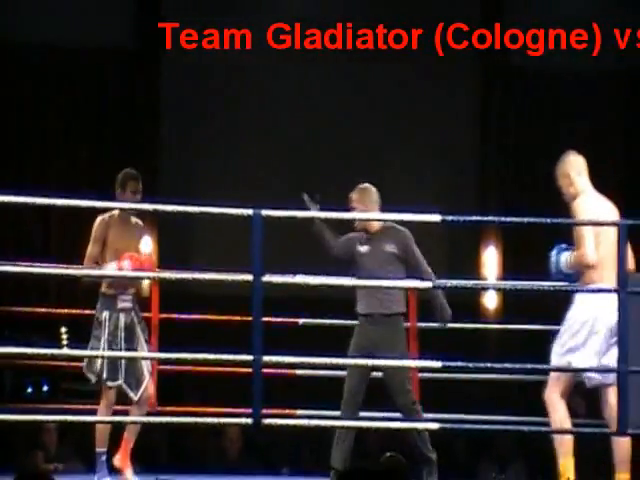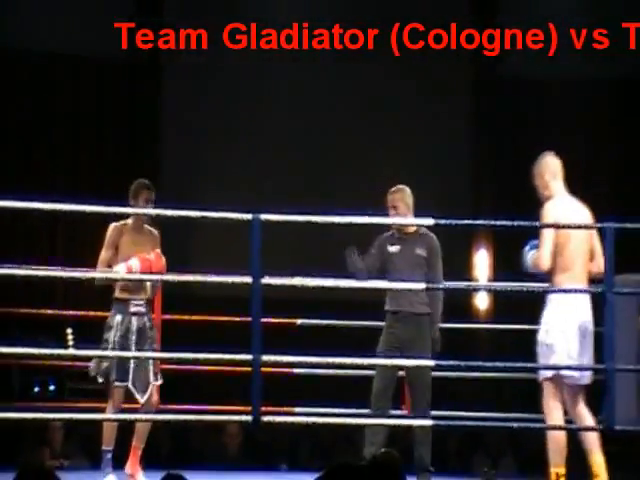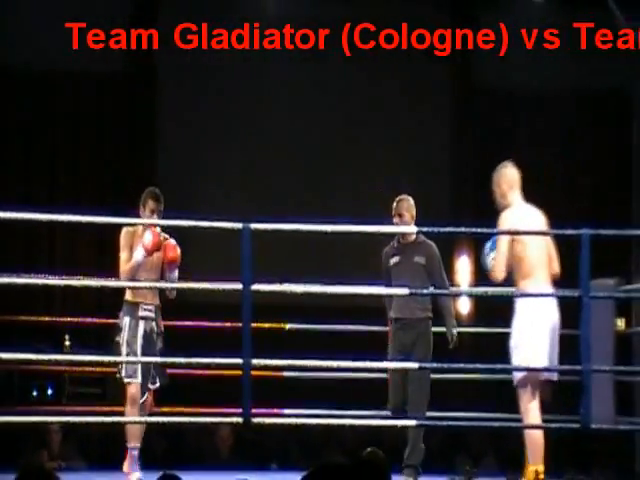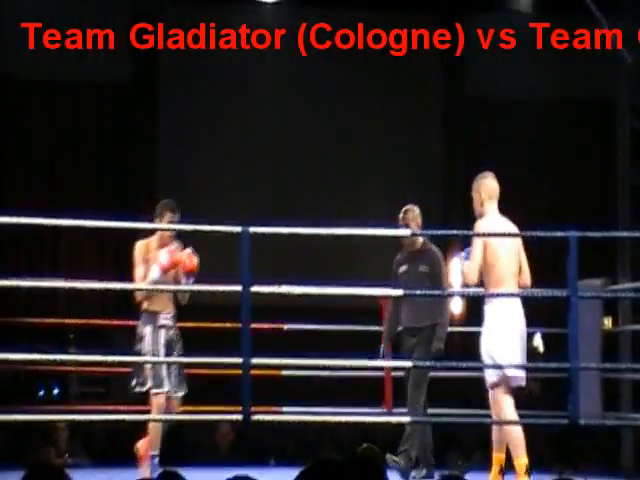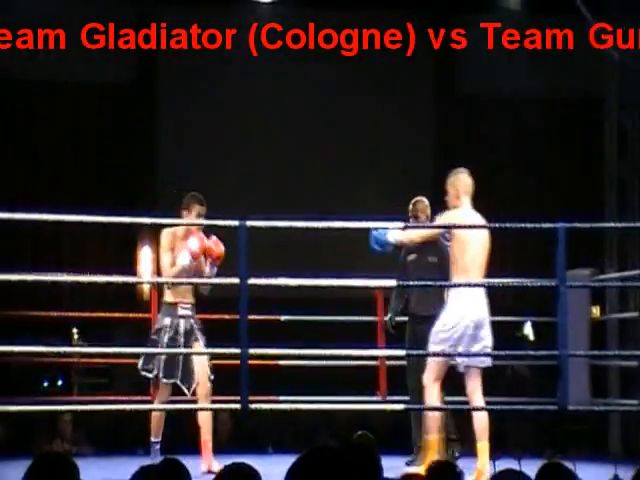
dt=0.3s
person 1, frame 1
left shoulder: (581, 203)
right shoulder: (610, 206)
left elbow: (589, 256)
right elbow: (629, 264)
left wrist: (565, 261)
left hip: (590, 303)
right hip: (614, 303)
left knee: (554, 393)
right knee: (613, 404)
person 1, frame 2
left shoulder: (551, 208)
right shoulder: (584, 211)
left elbow: (543, 263)
right elbow: (598, 267)
left wrist: (529, 258)
left hip: (561, 303)
right hip: (583, 304)
left knee: (552, 400)
right knee: (575, 399)
person 1, frame 3
left shoulder: (508, 217)
right shoulder: (538, 216)
left elbow: (498, 274)
left wrist: (491, 258)
left hip: (529, 306)
right hip: (549, 304)
left knee: (527, 399)
right knee: (532, 394)
person 1, frame 4
left shoulder: (482, 227)
right shoulder: (511, 230)
left elbow: (470, 277)
right elbow: (525, 280)
left wrist: (460, 265)
left hip: (497, 313)
right hip: (514, 313)
left knee: (501, 402)
right knee: (500, 400)
person 1, frame 5
left shoulder: (453, 217)
right shoulder: (482, 223)
left elbow: (415, 236)
left wrist: (387, 236)
left hip: (459, 301)
right hip: (479, 302)
left knee: (431, 379)
right knee: (474, 391)
person 2, frame 1
left shoulder: (140, 228)
right shoulder: (104, 223)
right elbow: (86, 271)
left wrist: (145, 273)
right wrist: (114, 269)
left hip: (131, 309)
right hip: (109, 308)
left knee: (147, 392)
right knee: (108, 397)
person 2, frame 2
left shoulder: (154, 236)
right shoulder: (116, 230)
right elbow: (100, 273)
left wrist: (158, 274)
right wrist: (124, 269)
left hip: (145, 314)
right hip: (122, 312)
left knee: (151, 397)
right knee: (117, 397)
person 2, frame 3
left shoulder: (166, 240)
right shoulder: (129, 233)
left elbow: (172, 293)
right elbow: (124, 276)
left wrist: (172, 267)
right wrist: (142, 253)
left hip: (154, 316)
right hip: (132, 313)
left knee: (147, 400)
right knee: (134, 393)
person 2, frame 4
left shoulder: (176, 250)
right shoulder: (142, 247)
right elbow: (139, 291)
left wrist: (188, 276)
right wrist: (159, 270)
left hip: (171, 323)
right hip: (152, 323)
left knee: (174, 402)
right knee: (159, 402)
left ankle: (145, 446)
person 2, frame 5
left shoulder: (199, 241)
right shoulder: (169, 235)
right elbow: (167, 277)
left wrist: (212, 263)
right wrist: (187, 257)
left hip: (191, 315)
right hip: (171, 315)
left knee: (204, 388)
right knee: (163, 393)
left ankle: (207, 457)
right ankle: (155, 454)
person 3, frame 1
left shoulder: (398, 236)
right shoulder: (355, 241)
left elbow: (423, 273)
right elbow: (333, 246)
left wrist: (441, 305)
right wrist: (317, 220)
left hip: (391, 326)
right hip: (364, 327)
left knee: (406, 400)
right knee: (350, 400)
person 3, frame 2
left shoulder: (428, 241)
right shoulder: (385, 240)
left elbow: (437, 286)
right elbow: (367, 272)
left wrist: (436, 327)
right wrist: (355, 263)
left hip: (419, 324)
right hip: (393, 323)
left knee: (421, 400)
right knee: (381, 393)
person 3, frame 3
left shoulder: (427, 249)
right shoulder: (389, 253)
left elbow: (442, 288)
left wrist: (451, 324)
left hip: (421, 328)
right hip: (397, 329)
left knee: (417, 402)
right knee: (396, 400)
right ankle: (413, 452)
person 3, frame 4
left shoulder: (433, 255)
right shoulder: (400, 261)
left elbow: (445, 296)
left wrist: (441, 335)
right wrist: (387, 337)
left hip: (428, 333)
right hip: (408, 333)
left knee: (416, 394)
right knee: (415, 397)
left ankle: (406, 454)
person 3, frame 5
left shoulder: (440, 248)
right shoulder: (407, 250)
right wrist: (392, 313)
left hip: (433, 321)
right hip: (413, 322)
right knee: (413, 386)
left ankle: (449, 441)
right ankle: (419, 447)
